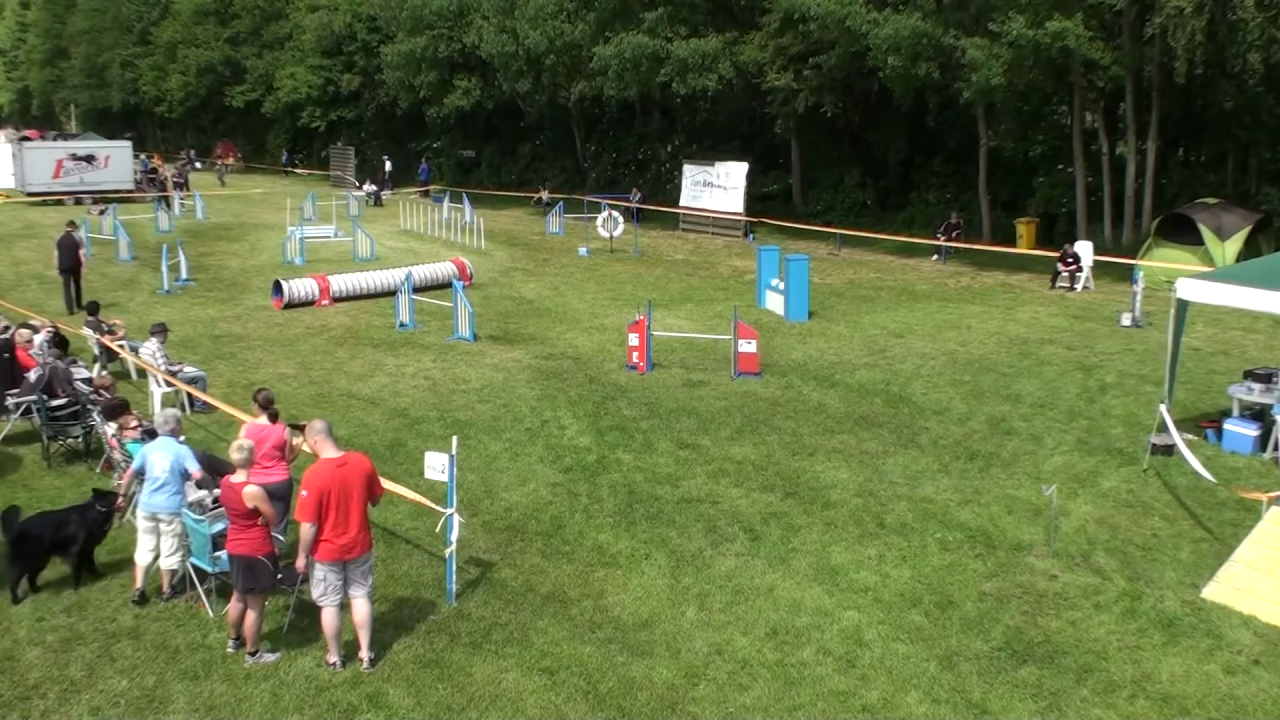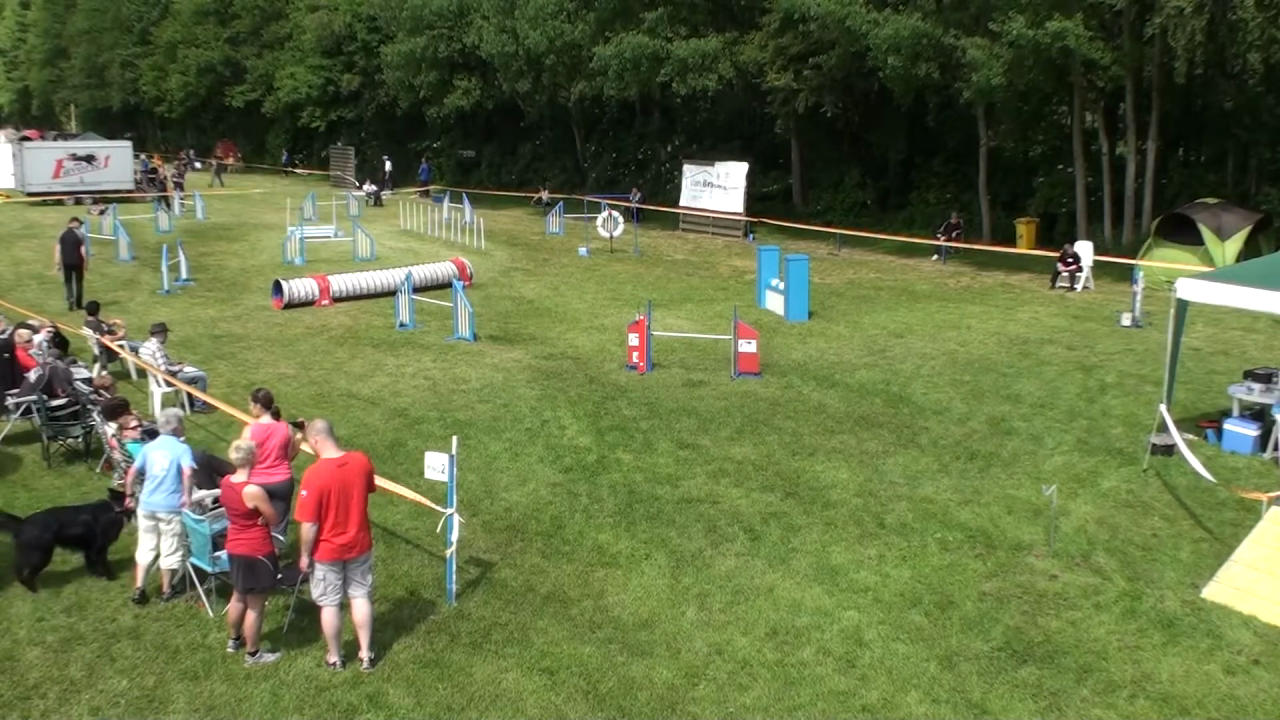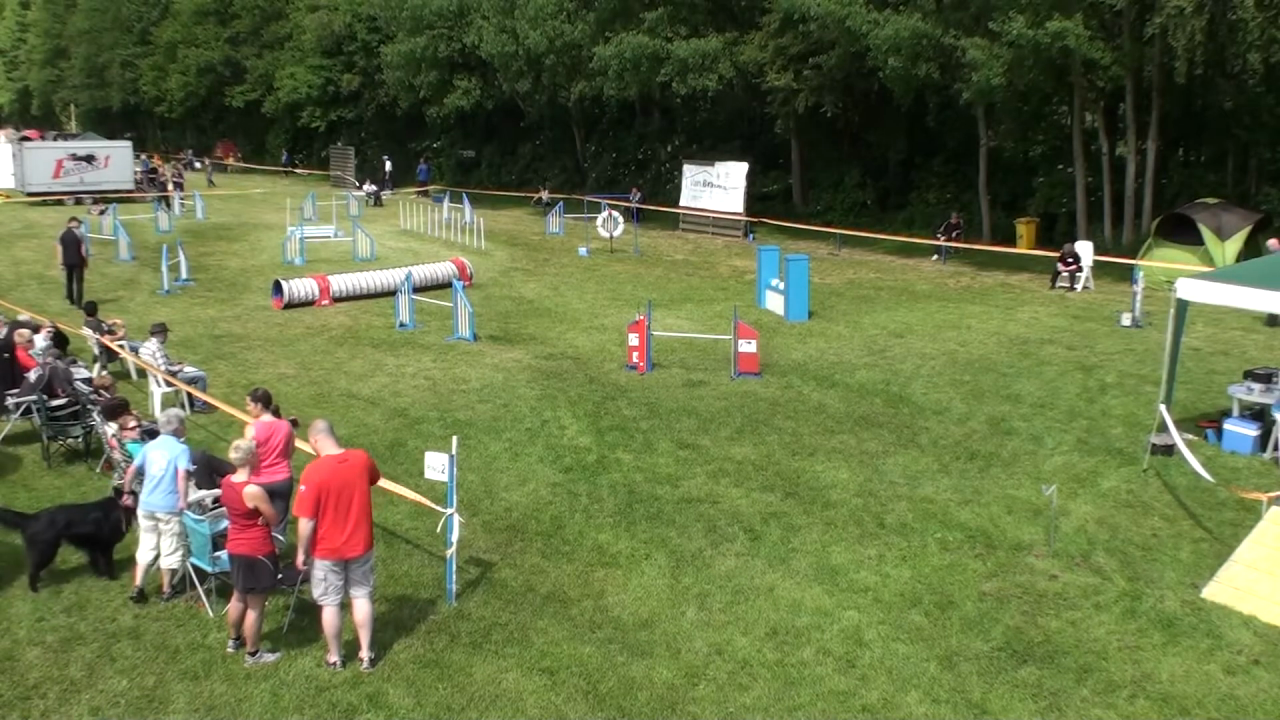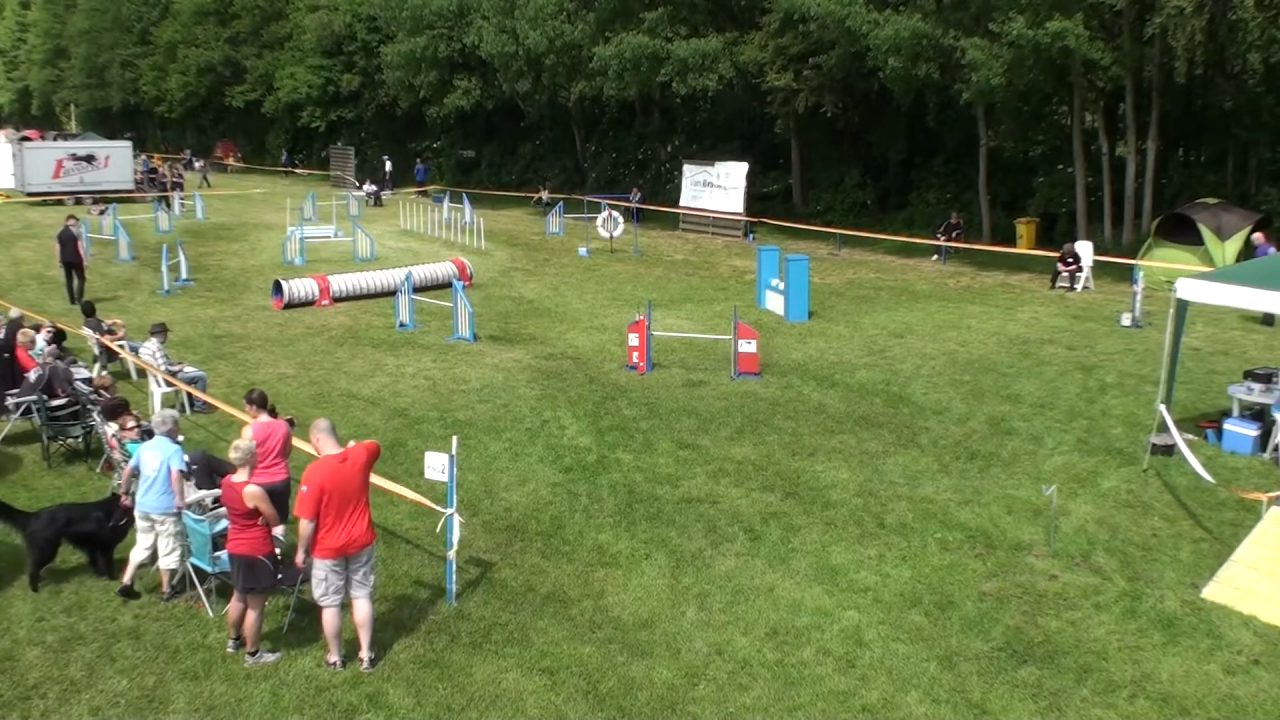
dt=0.3s
person 1, frame 1
left shoulder: (314, 475)
right shoulder: (362, 462)
left elbow: (308, 523)
right elbow: (376, 498)
left wrist: (302, 555)
left hip: (327, 550)
right hip: (359, 545)
left knee: (329, 604)
right knee: (361, 597)
left ankle: (334, 657)
right ankle: (366, 654)
person 1, frame 2
left shoulder: (314, 474)
right shoulder: (362, 462)
left elbow: (309, 523)
left wrist: (305, 554)
left hip: (327, 551)
right hip: (359, 545)
left knee: (329, 604)
right knee: (361, 597)
left ankle: (335, 657)
right ankle: (366, 654)
person 1, frame 3
left shoulder: (313, 471)
right shoulder: (362, 459)
left elbow: (306, 519)
left wrist: (301, 551)
left hip: (327, 550)
right hip: (361, 544)
left knee: (330, 603)
right knee: (362, 597)
left ankle: (335, 657)
right ankle: (366, 655)
person 1, frame 4
left shoulder: (315, 471)
right shoulder: (361, 455)
left elbow: (307, 520)
right elbow: (374, 445)
left wrist: (301, 551)
right wrist: (351, 446)
left hip: (327, 549)
right hip: (361, 543)
left knee: (330, 604)
right knee: (362, 597)
left ankle: (335, 657)
right ankle: (366, 654)
person 2, frame 1
left shoulder: (225, 483)
right shoulder: (253, 491)
right elbow: (274, 519)
left hip: (234, 547)
right hip: (256, 552)
left knee: (239, 596)
right knee: (255, 605)
left ankle: (233, 640)
right ankle: (253, 654)
person 2, frame 2
left shoulder: (226, 482)
right shoulder: (254, 490)
right elbow: (274, 519)
left hip: (234, 547)
right hip: (256, 552)
left knee: (239, 596)
right knee: (255, 605)
left ankle: (234, 639)
right ankle: (253, 654)
person 2, frame 3
left shoulder: (226, 482)
right shoulder: (254, 491)
right elbow: (275, 520)
left hip: (235, 547)
right hip: (256, 552)
left knee: (239, 596)
right knee: (255, 605)
left ankle: (233, 640)
right ankle: (253, 654)
person 2, frame 4
left shoulder: (226, 482)
right shoulder: (254, 490)
right elbow: (275, 520)
left hip: (235, 547)
right hip: (256, 552)
left knee: (239, 596)
right knee: (255, 605)
left ankle: (233, 640)
right ankle: (252, 654)
person 3, frame 1
left shoulder: (147, 448)
right shoulder: (181, 450)
left elbow: (129, 475)
right elbow: (197, 475)
left wrist: (122, 496)
left hip: (146, 506)
right hip: (170, 509)
left knee: (145, 548)
right knee: (170, 551)
left ankle: (138, 590)
right ankle: (167, 591)
person 3, frame 2
left shoulder: (149, 447)
right shoulder: (182, 448)
left elbow: (132, 473)
right elbow: (187, 473)
left wrist: (130, 495)
right wrist: (186, 496)
left hip: (146, 505)
right hip: (170, 507)
left knee: (145, 548)
right knee: (170, 550)
left ankle: (139, 589)
right ankle: (167, 590)
person 3, frame 3
left shoulder: (150, 446)
right shoulder: (181, 449)
left elbow: (131, 471)
right elbow: (182, 475)
left wrist: (127, 493)
right wrist: (183, 501)
left hip: (146, 505)
right hip: (169, 507)
left knee: (146, 547)
right knee: (170, 550)
left ankle: (137, 587)
right ankle: (167, 590)
person 3, frame 4
left shoulder: (144, 447)
right shoulder: (173, 449)
left elbow: (127, 472)
right elbow: (176, 477)
left wrist: (125, 494)
right wrist: (180, 500)
left hip: (142, 507)
right hip: (165, 508)
left knee: (143, 545)
right knee: (169, 549)
left ankle: (126, 582)
right ankle: (167, 590)
